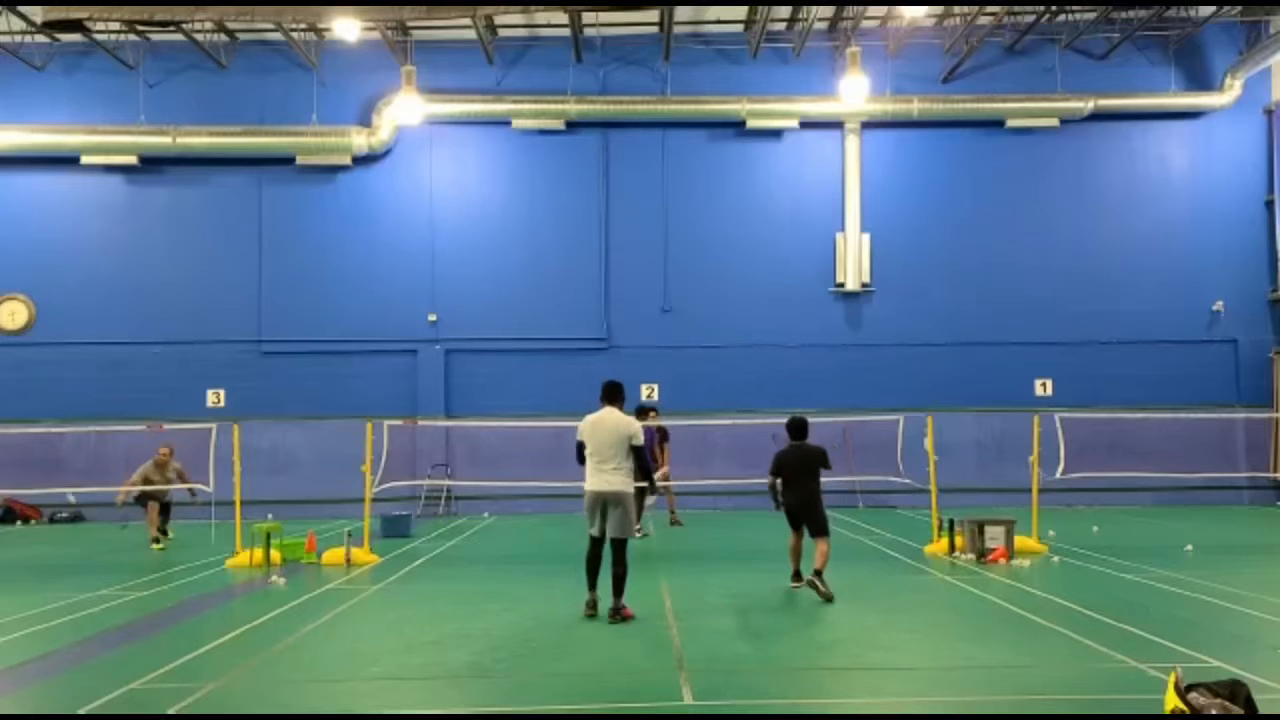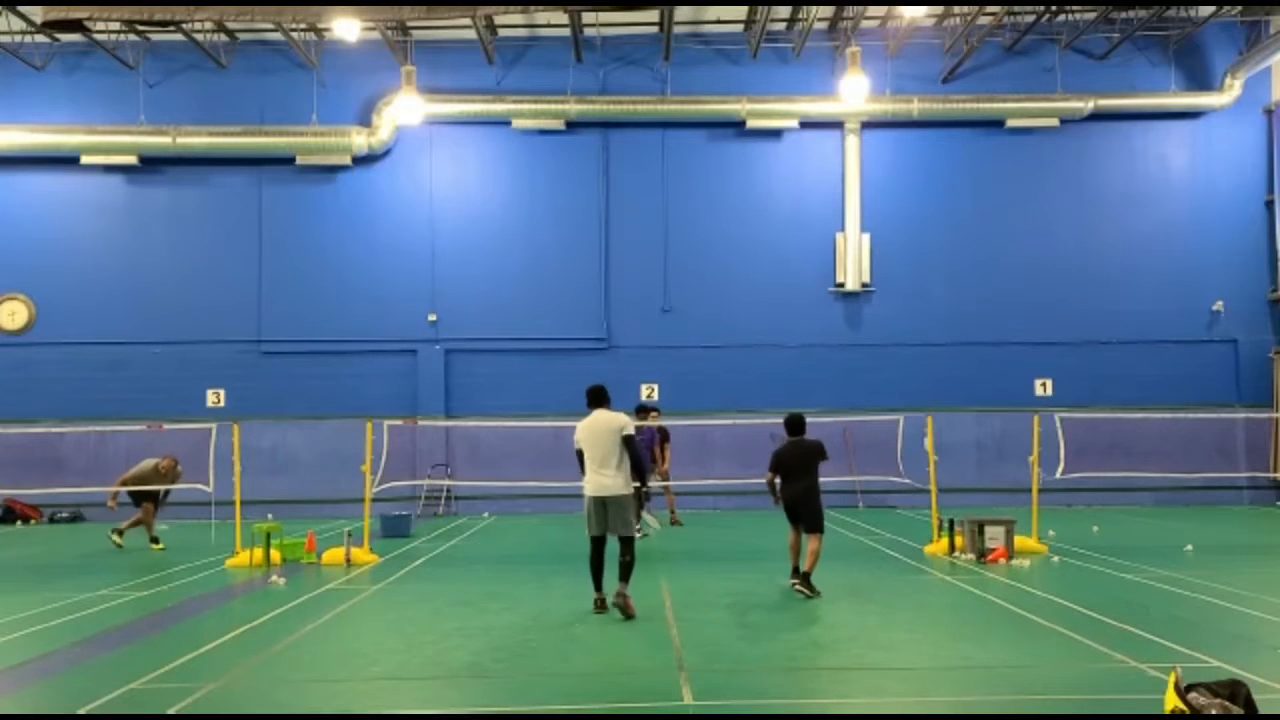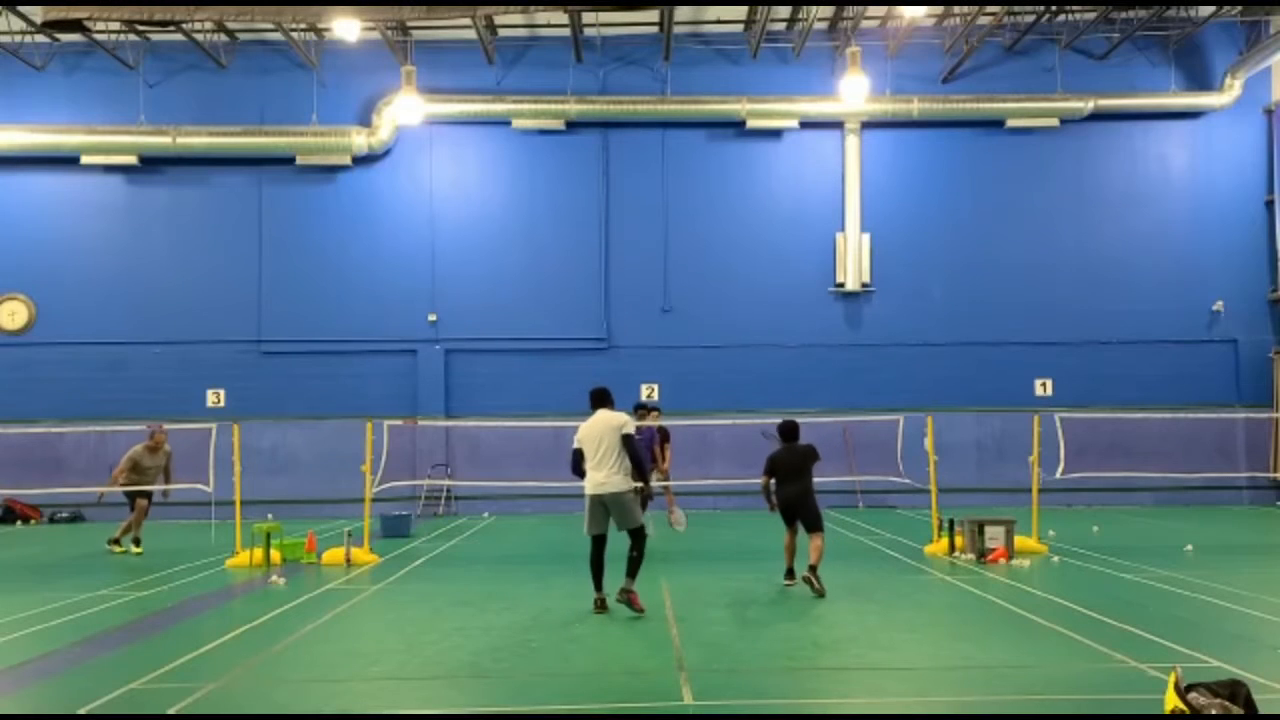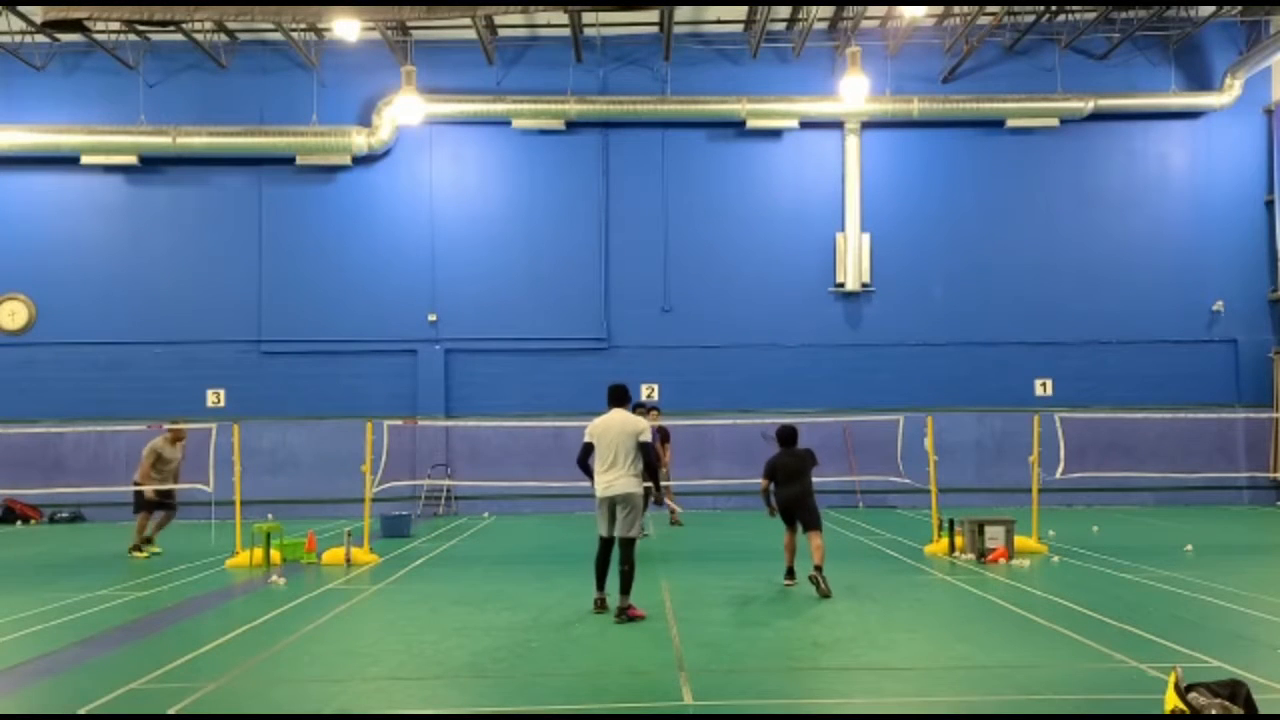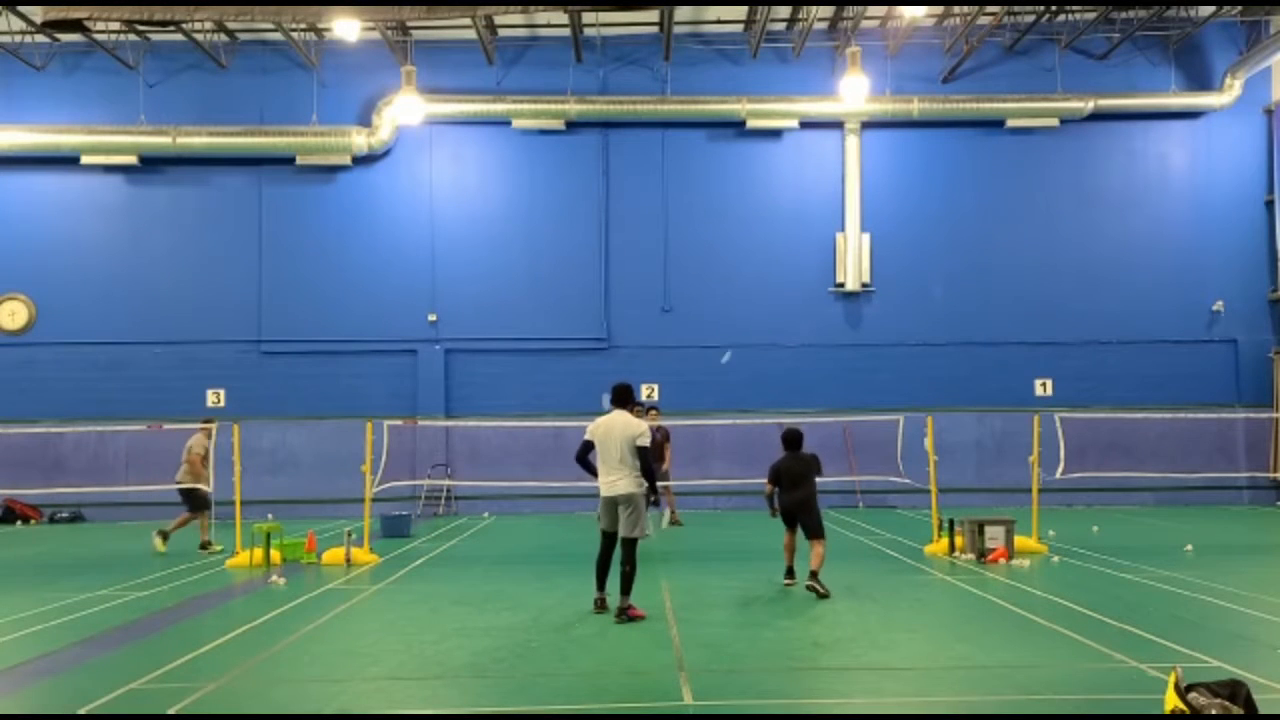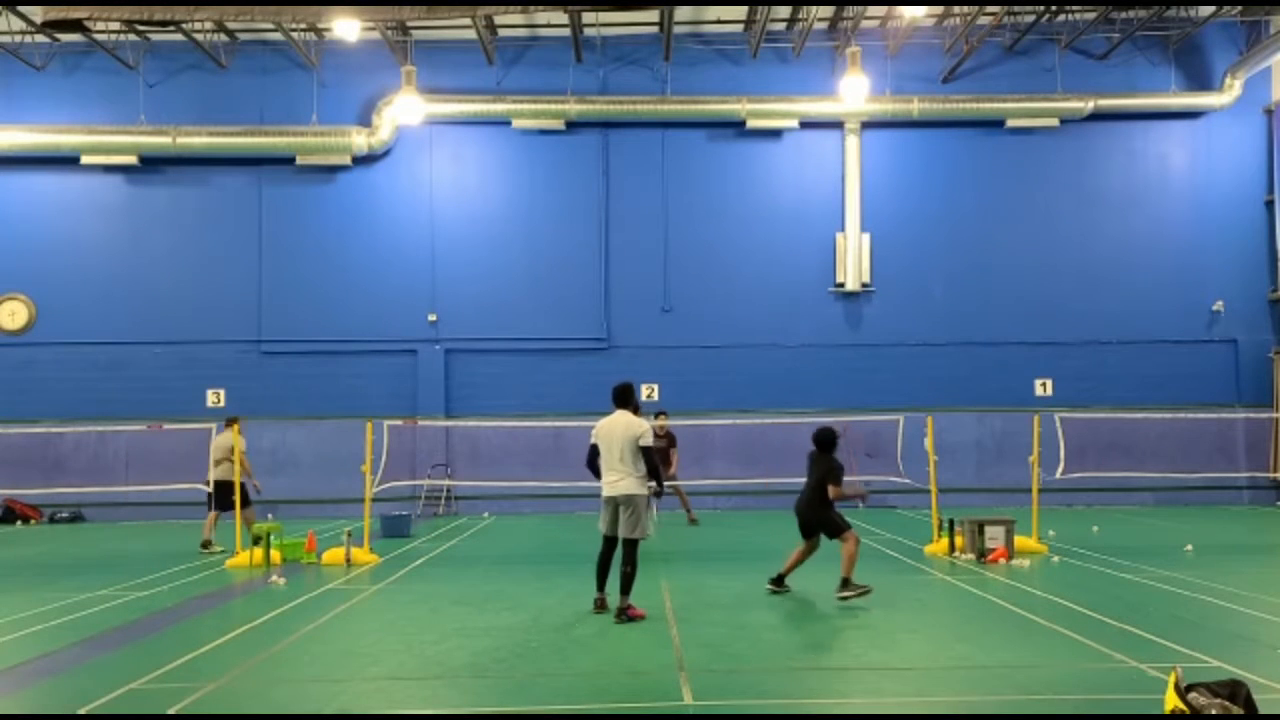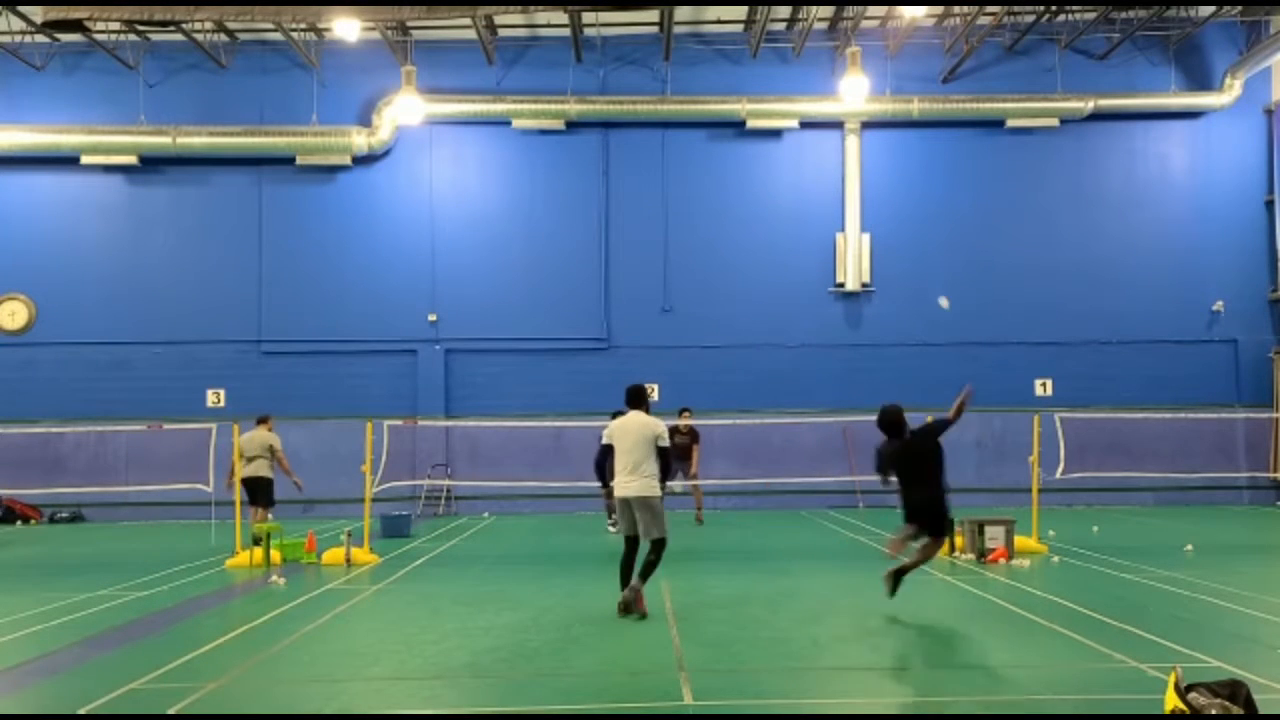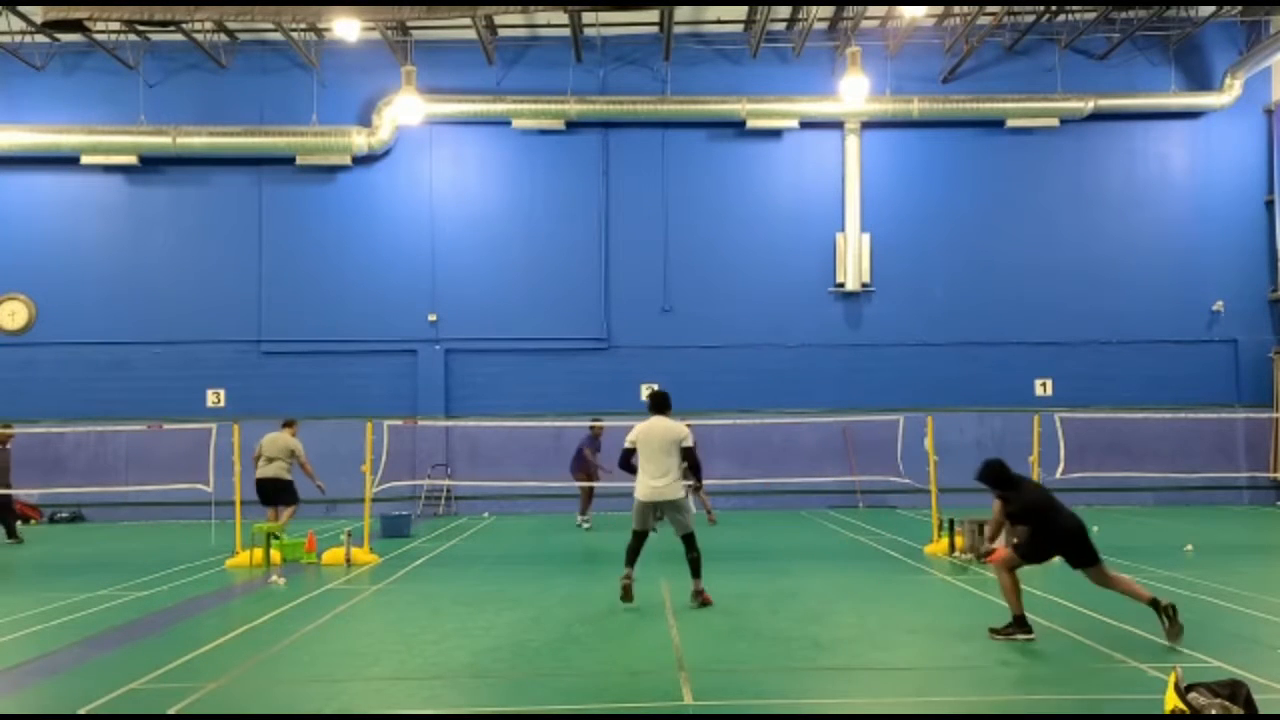
dt=0.4s
person 1, frame 1
left shoulder: (586, 422)
right shoulder: (631, 424)
right elbow: (642, 462)
right wrist: (651, 482)
left hip: (593, 489)
right hip: (621, 490)
left knee: (595, 542)
right knee: (618, 548)
left ankle: (592, 598)
right ankle: (617, 607)
person 1, frame 2
left shoulder: (581, 428)
right shoulder: (621, 420)
right elbow: (634, 455)
right wrist: (643, 484)
left hip: (592, 491)
right hip: (619, 490)
left knee: (597, 544)
right knee: (626, 542)
left ankle: (599, 598)
right ankle: (621, 592)
person 1, frame 3
left shoulder: (583, 428)
right shoulder: (622, 419)
left elbow: (575, 467)
right elbow: (634, 453)
right wrist: (645, 482)
left hip: (593, 490)
right hip: (619, 487)
left knee: (597, 544)
right knee: (638, 536)
left ankle: (599, 598)
right ankle: (627, 589)
person 1, frame 4
left shoulder: (595, 425)
right shoulder: (639, 424)
left elbow: (581, 460)
right elbow: (650, 461)
right wrist: (657, 488)
left hip: (603, 491)
right hip: (629, 490)
left knee: (605, 544)
right knee: (626, 547)
left ankle: (599, 598)
right ankle: (624, 606)
person 1, frame 5
left shoulder: (597, 425)
right shoulder: (639, 426)
left elbow: (580, 457)
right elbow: (645, 464)
right wrist: (654, 490)
left hip: (607, 491)
right hip: (632, 491)
left knee: (606, 544)
right knee: (628, 547)
left ankle: (600, 598)
right ankle: (624, 607)
person 1, frame 6
left shoulder: (600, 426)
right shoulder: (641, 426)
left elbow: (591, 462)
right elbow: (650, 462)
right wrist: (659, 484)
left hip: (609, 492)
right hip: (633, 491)
left knee: (608, 545)
right knee: (629, 548)
left ankle: (600, 598)
right ankle: (623, 607)
person 1, frame 7
left shoulder: (613, 426)
right shoulder: (656, 425)
left elbow: (600, 461)
right elbow: (666, 462)
left wrist: (606, 486)
right wrist: (662, 481)
left hip: (621, 492)
right hip: (647, 491)
left knee: (630, 545)
right knee: (658, 543)
left ankle: (627, 598)
right ankle: (634, 589)
person 1, frame 8
left shoulder: (637, 430)
right shoulder: (680, 430)
left elbow: (623, 463)
right elbow: (693, 461)
right wrist: (698, 481)
left hip: (645, 493)
right hip: (672, 493)
left knee: (637, 537)
right knee: (689, 540)
left ankle: (627, 576)
right ankle: (698, 590)
person 2, frame 1
left shoulder: (780, 456)
right shoulder: (818, 452)
left elbow: (771, 483)
right elbow: (827, 467)
left wrist: (776, 500)
left hip: (790, 503)
right hip: (812, 502)
left knee: (796, 534)
right knee: (822, 542)
left ankle: (796, 575)
right ankle: (817, 575)
person 2, frame 2
left shoulder: (779, 452)
right shoulder: (816, 446)
left elbow: (769, 479)
right elbow: (824, 458)
left wrist: (775, 495)
left hip: (788, 498)
right hip: (809, 497)
left knee: (795, 530)
right knee: (815, 538)
left ankle: (795, 573)
right ankle: (805, 579)
person 2, frame 3
left shoulder: (773, 457)
right shoulder: (808, 450)
left elbow: (765, 483)
right elbow: (816, 459)
left wrist: (770, 501)
left hip: (784, 500)
right hip: (804, 498)
left knee: (791, 531)
right knee: (816, 537)
left ankle: (789, 573)
right ankle: (812, 571)
person 2, frame 4
left shoulder: (772, 461)
right shoulder: (806, 454)
left elbow: (764, 486)
left wrist: (769, 505)
left hip: (783, 501)
right hip: (804, 499)
left knee: (790, 530)
right knee: (815, 536)
left ankle: (789, 573)
right ankle: (817, 571)
person 2, frame 5
left shoulder: (777, 465)
right shoulder: (811, 459)
left elbow: (769, 491)
right elbow: (818, 473)
left wrist: (772, 507)
left hip: (786, 505)
right hip: (807, 504)
left knee: (790, 531)
right knee: (817, 544)
left ankle: (789, 572)
right ankle: (813, 577)
person 2, frame 6
left shoulder: (814, 456)
right shoulder: (834, 467)
right elbow: (834, 495)
right wrist: (856, 493)
left hip: (803, 508)
right hip: (819, 510)
left knee: (809, 546)
right knee: (851, 539)
left ankle: (777, 580)
right ankle: (845, 585)
person 2, frame 7
left shoulder: (885, 452)
right shoulder: (923, 435)
left elbow: (884, 475)
right elbow: (954, 415)
right wrist: (963, 398)
left hip: (912, 499)
right hip: (933, 499)
left knee: (915, 529)
right knee: (936, 541)
right ankle: (901, 571)
person 2, frame 8
left shoulder: (1016, 506)
right shoulder: (1017, 481)
left elbow: (1023, 539)
right elbow: (998, 517)
right wrist: (988, 541)
left hip: (1052, 537)
right hip: (1074, 528)
left knee: (1002, 564)
right knee: (1105, 578)
left ankle: (1019, 625)
right ankle: (1160, 607)
